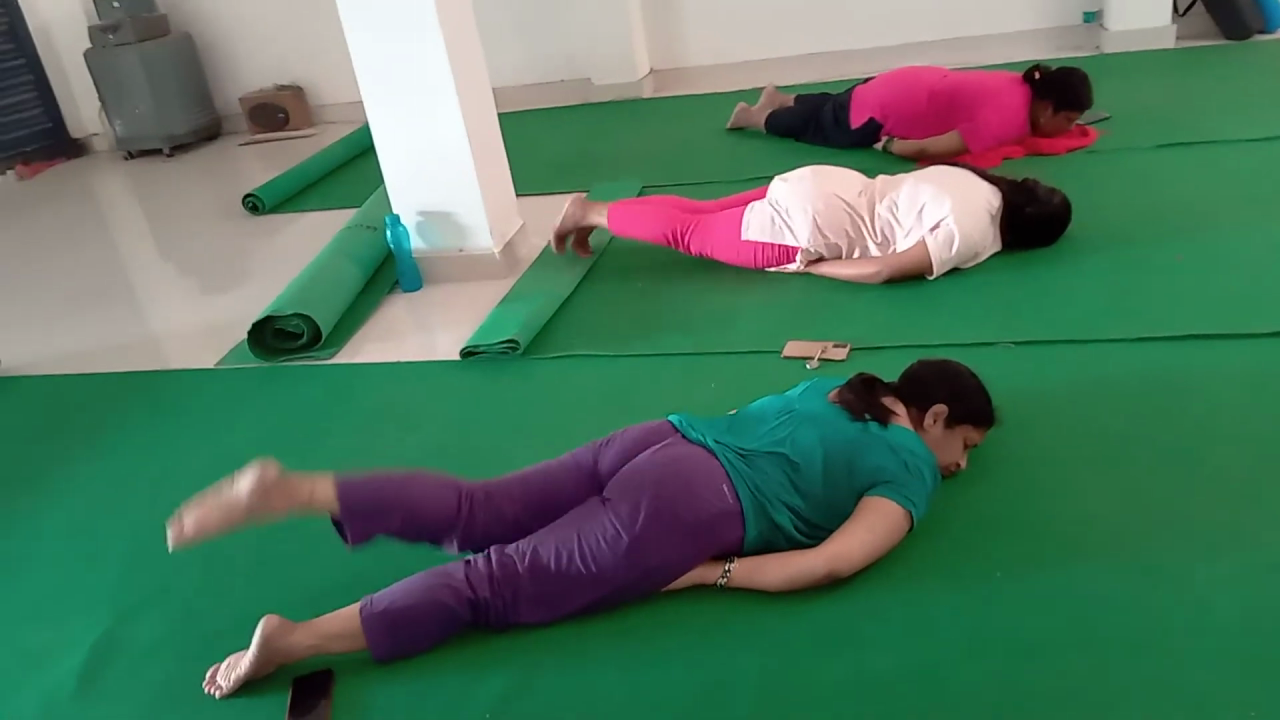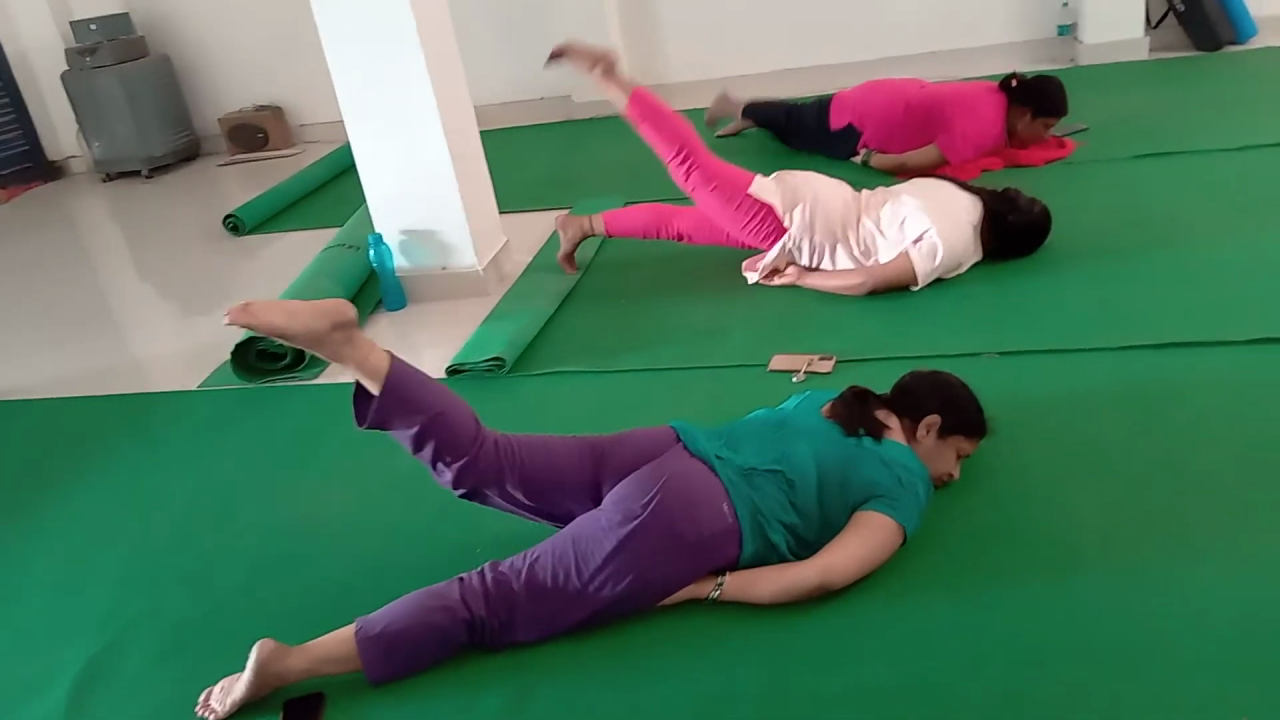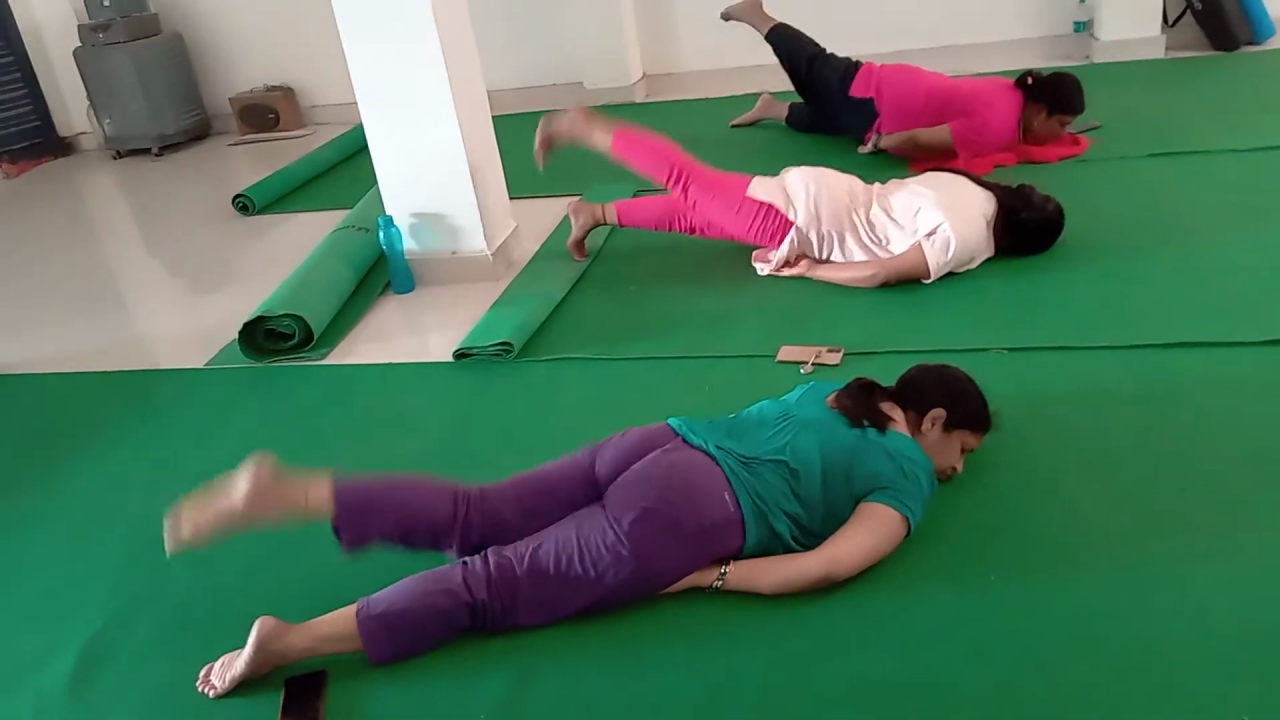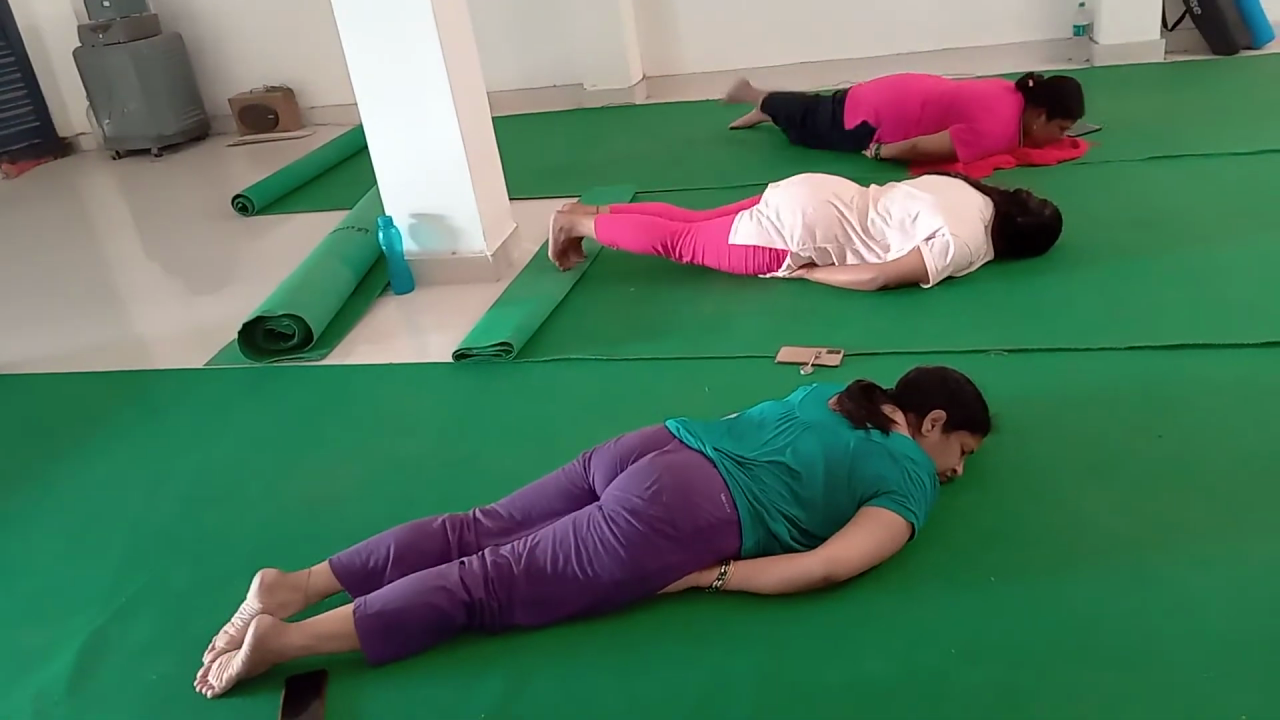
dt=0.4s
person 1, frame 1
left shoulder: (840, 390)
right shoulder: (910, 472)
right elbow: (832, 563)
right wrist: (714, 572)
left hip: (657, 441)
right hip: (686, 509)
left knee: (472, 511)
right knee: (496, 584)
left ankle: (282, 488)
right ankle: (291, 641)
person 1, frame 2
left shoulder: (836, 404)
right shoulder: (903, 487)
right elbow: (827, 574)
right wrist: (707, 586)
left hip: (658, 449)
right hip: (682, 523)
left knee: (473, 460)
right knee: (492, 603)
left ankle: (341, 336)
person 1, frame 3
left shoulder: (839, 393)
right shoulder: (907, 480)
right elbow: (827, 567)
right wrist: (710, 576)
left hip: (658, 444)
right hip: (686, 514)
left knee: (469, 519)
right knee: (493, 586)
left ankle: (279, 490)
right ankle: (285, 642)
person 1, frame 4
left shoulder: (842, 394)
right shoulder: (909, 482)
right elbow: (830, 566)
right wrist: (710, 575)
left hip: (652, 446)
right hip: (680, 515)
left knee: (475, 534)
right knee: (490, 584)
left ankle: (291, 585)
right ankle: (285, 638)
person 2, frame 1
left shoulder: (976, 182)
right shoulder: (972, 235)
right elbow: (885, 271)
right wrist: (815, 267)
left hip: (826, 186)
right hip: (811, 227)
left knee: (700, 212)
right knee: (692, 232)
left ankle: (596, 207)
right ankle: (592, 214)
person 2, frame 2
left shoulder: (958, 194)
right shoulder: (953, 248)
right elbow: (869, 283)
right wrist: (801, 277)
left hip: (815, 198)
right hip: (794, 218)
left knee: (682, 224)
right knee: (692, 166)
left ankle: (586, 225)
right ankle: (608, 81)
person 2, frame 3
left shoulder: (973, 189)
right shoulder: (966, 241)
right elbow: (879, 274)
right wrist: (810, 268)
left hip: (828, 195)
right hip: (805, 216)
left knee: (693, 213)
right knee: (687, 185)
left ankle: (595, 212)
right ankle: (581, 127)
person 2, frame 4
left shoulder: (967, 190)
right shoulder: (965, 245)
right elbow: (878, 277)
right wrist: (808, 273)
left hip: (816, 193)
right hip: (800, 234)
left knee: (694, 222)
right knee: (683, 241)
left ankle: (591, 211)
right ankle: (579, 223)
person 3, frame 1
left shoulder: (1024, 85)
right shoulder: (1008, 122)
right elbow: (929, 150)
right wrist: (889, 146)
left hip: (909, 85)
right hip: (881, 111)
left knee: (831, 110)
right knee: (819, 125)
left ankle: (779, 98)
right ankle: (754, 117)
person 3, frame 2
left shoulder: (1001, 95)
right shoulder: (985, 131)
right elbow: (909, 163)
right wrist: (868, 159)
left hip: (891, 97)
right hip: (864, 118)
left knee: (803, 121)
right knee: (798, 124)
left ankle: (747, 112)
right ankle: (733, 108)
person 3, frame 3
left shoulder: (1017, 93)
right shoulder: (997, 128)
right elbow: (916, 141)
right wrist: (876, 143)
left hip: (897, 88)
right hip: (874, 99)
left knee: (821, 117)
right knee: (813, 67)
left ankle: (773, 108)
person 3, frame 4
left shoulder: (1017, 94)
right shoulder: (998, 130)
right elbow: (918, 148)
right wrist: (879, 151)
left hip: (901, 95)
right hip: (877, 112)
left knee: (819, 121)
right knee: (811, 120)
left ankle: (768, 111)
right ankle: (753, 95)
